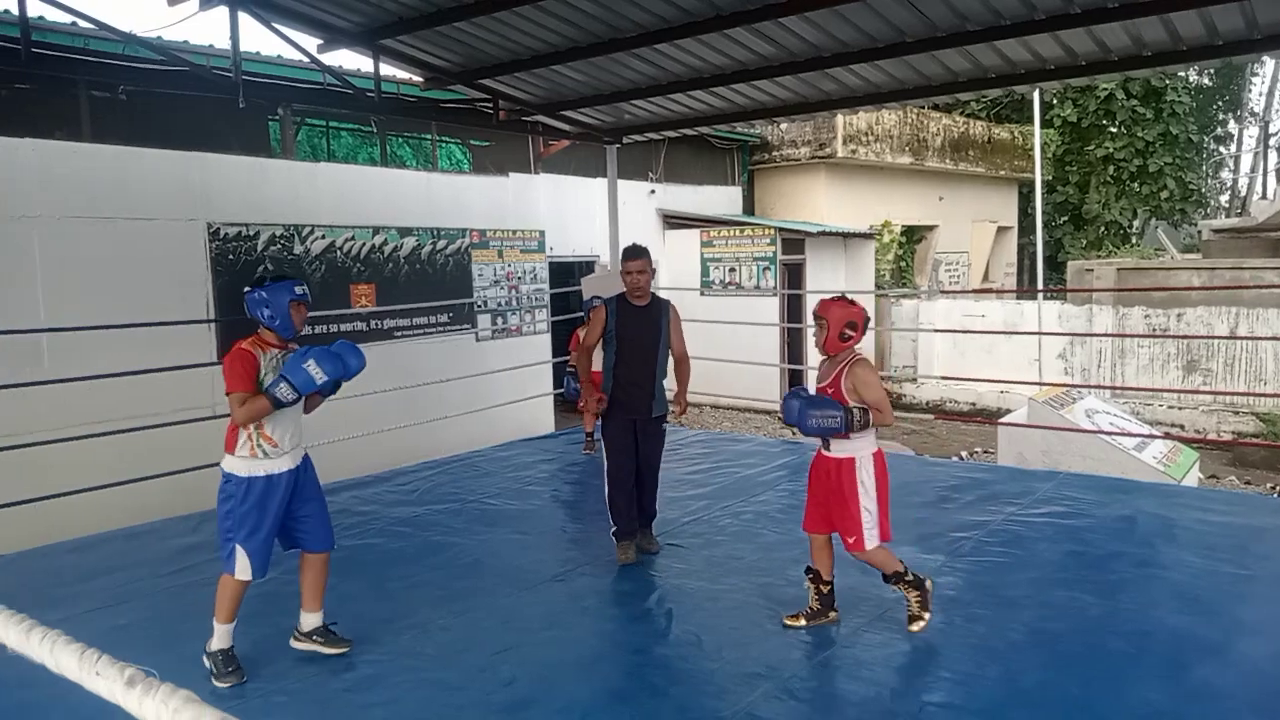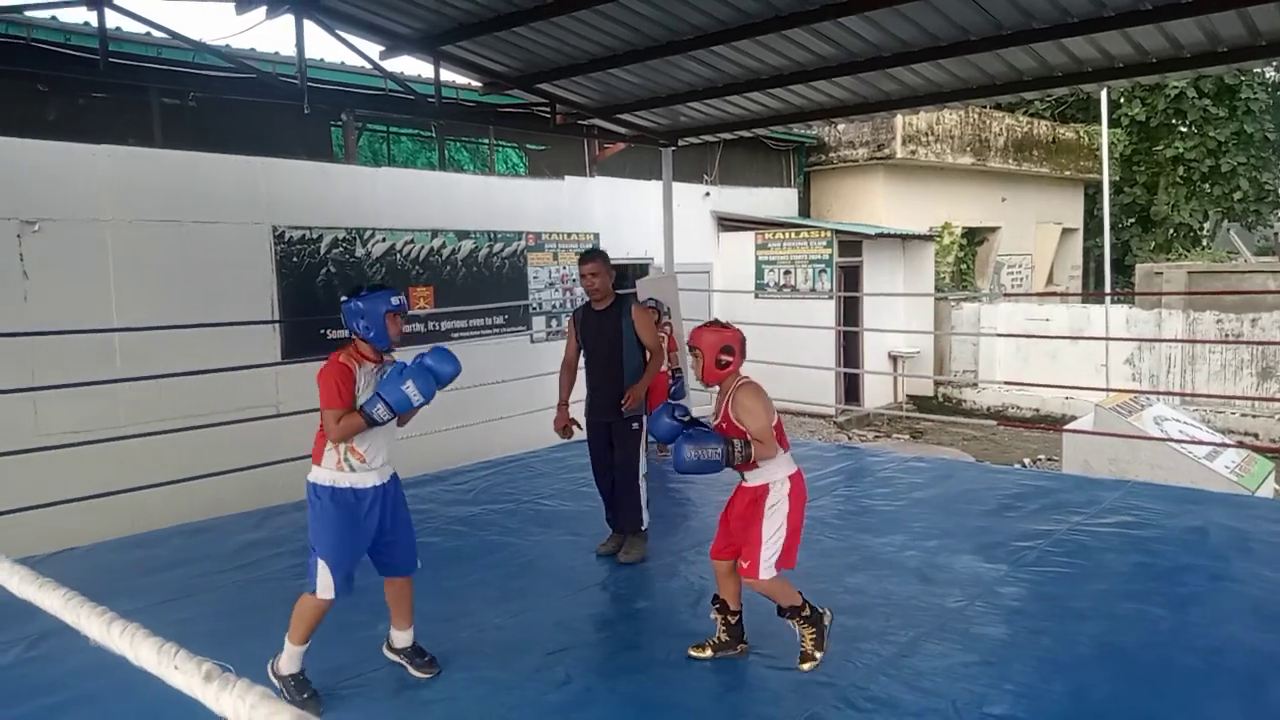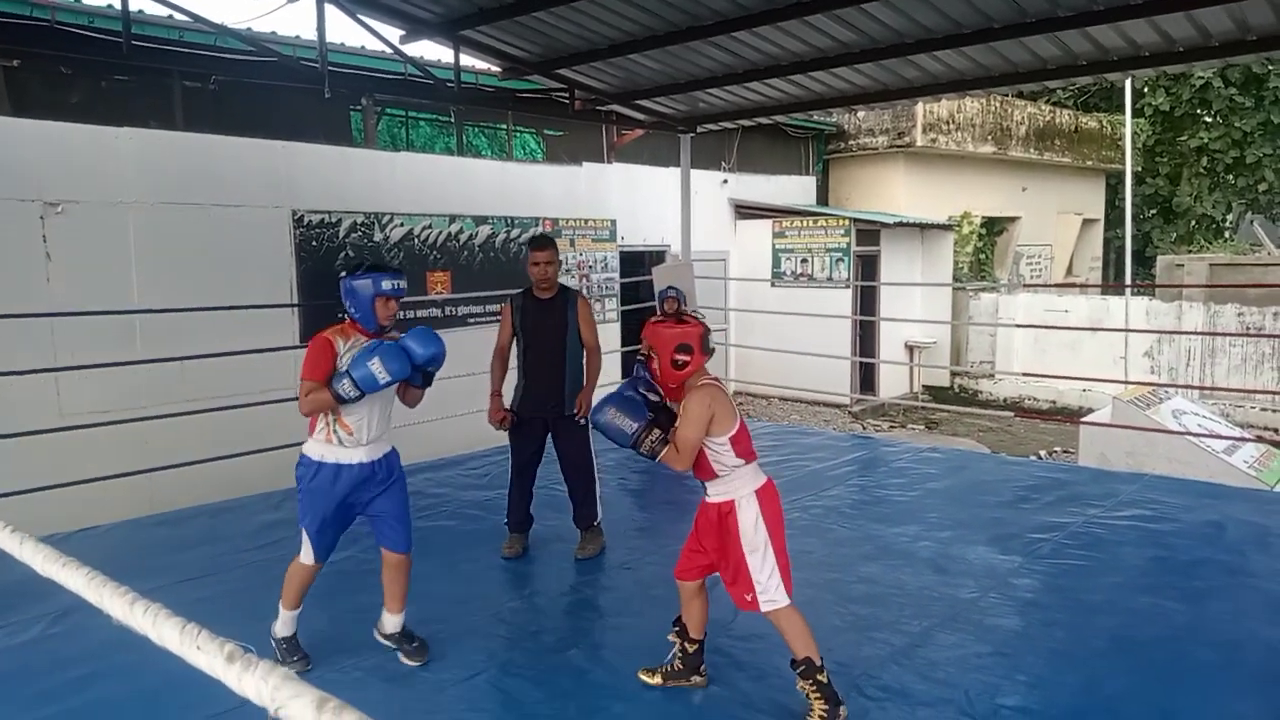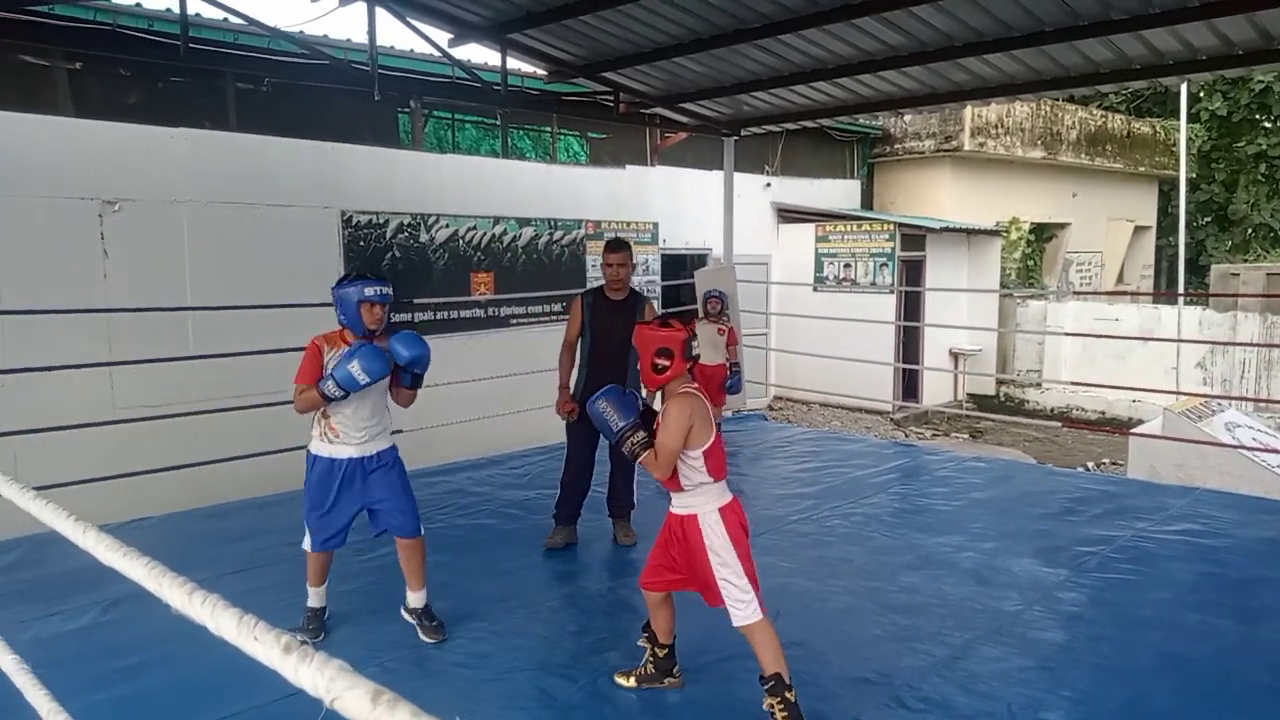
dt=1s
person 1, frame 1
left shoulder: (295, 352)
right shoulder: (244, 355)
right elbow: (244, 413)
left wrist: (329, 377)
right wrist: (291, 386)
left hip: (294, 467)
right hip: (250, 476)
left knee: (318, 547)
right knee: (244, 564)
left ankle: (311, 627)
right ankle: (220, 645)
person 1, frame 2
left shoulder: (387, 365)
right shoulder: (341, 366)
left elbow: (400, 419)
right elbow: (336, 428)
left wrist: (422, 387)
right wrist: (383, 403)
left hip: (380, 484)
right hip: (336, 490)
left knee: (401, 569)
right knee: (326, 588)
left ankle: (402, 643)
right ankle: (286, 666)
person 1, frame 3
left shoulder: (394, 344)
right shoulder: (329, 343)
left elbow: (409, 400)
right elbow: (307, 404)
left wrist: (423, 372)
right wrist: (356, 382)
left hip: (379, 462)
right hip: (327, 466)
left knee: (398, 547)
right knee: (312, 555)
left ankle: (393, 628)
right ankle: (283, 633)
person 1, frame 4
left shoulder: (388, 346)
right shoulder: (322, 347)
left elbow: (404, 400)
right elbow: (301, 402)
left wrist: (413, 372)
right wrist: (340, 382)
left hip: (379, 456)
right hip: (330, 461)
left knee: (409, 531)
right knee: (321, 542)
left ankle: (417, 606)
right ankle: (315, 606)
person 2, frame 1
left shoulder: (861, 368)
right shoulder: (829, 365)
left elbow: (886, 414)
left wrist: (846, 416)
right wrist: (807, 410)
left hip: (859, 463)
right hip: (828, 458)
left knee: (860, 544)
right knee: (817, 532)
left ankle: (914, 586)
right ankle: (822, 604)
person 2, frame 2
left shoulder: (744, 394)
right shoulder: (725, 392)
left elbow: (767, 446)
left wrist: (722, 452)
right wrist: (690, 428)
left hip: (776, 488)
right hip: (750, 487)
left knee: (756, 574)
right knee: (722, 559)
left ankle: (812, 620)
right ankle: (730, 636)
person 2, frame 3
left shoulder: (701, 397)
right shoulder: (695, 391)
left elbow: (681, 460)
right elbow: (686, 438)
left wrist: (639, 430)
right wrist: (656, 411)
left hip: (746, 503)
right hip: (718, 501)
left knee: (772, 603)
right knee: (688, 579)
right ankle: (689, 665)
person 2, frame 4
left shoulder: (681, 406)
right shoulder: (681, 399)
left elbow: (660, 468)
left wrist: (626, 431)
right wrist: (639, 422)
left hip: (710, 518)
right hip: (684, 514)
left knee: (748, 616)
right knee: (654, 589)
right ankle: (661, 667)
person 3, frame 1
left shoulder: (666, 311)
right shoulder: (606, 309)
left elbow: (680, 357)
right elbow: (585, 349)
left wrist: (681, 390)
right wrist: (587, 386)
left hip: (653, 408)
right hip: (615, 408)
left knee: (648, 470)
right knee: (619, 473)
left ankle: (643, 528)
right ankle: (623, 537)
person 3, frame 2
left shoulder: (632, 311)
right shoulder: (578, 318)
left elbow: (657, 352)
right elbow: (570, 363)
left wrist: (641, 387)
right wrist: (562, 407)
left hip: (628, 408)
right hip: (596, 411)
left knee: (628, 471)
right knee: (604, 475)
left ankle: (636, 534)
right ankle: (621, 532)
person 3, frame 3
left shoulder: (576, 302)
right shoulder: (514, 305)
left elbow: (592, 350)
right elbow: (502, 351)
left wrist: (587, 390)
right wrist: (496, 395)
left hip: (569, 404)
right hip: (525, 405)
left knee: (579, 467)
right knee: (521, 469)
left ankle: (590, 529)
right ankle: (518, 530)
person 3, frame 4
left shoulder: (643, 307)
right shoulder: (584, 302)
right elbow: (570, 345)
right wrist: (564, 389)
right hip: (586, 398)
left knee: (624, 461)
right knee: (577, 462)
left ankle: (621, 519)
right ankle: (565, 525)
